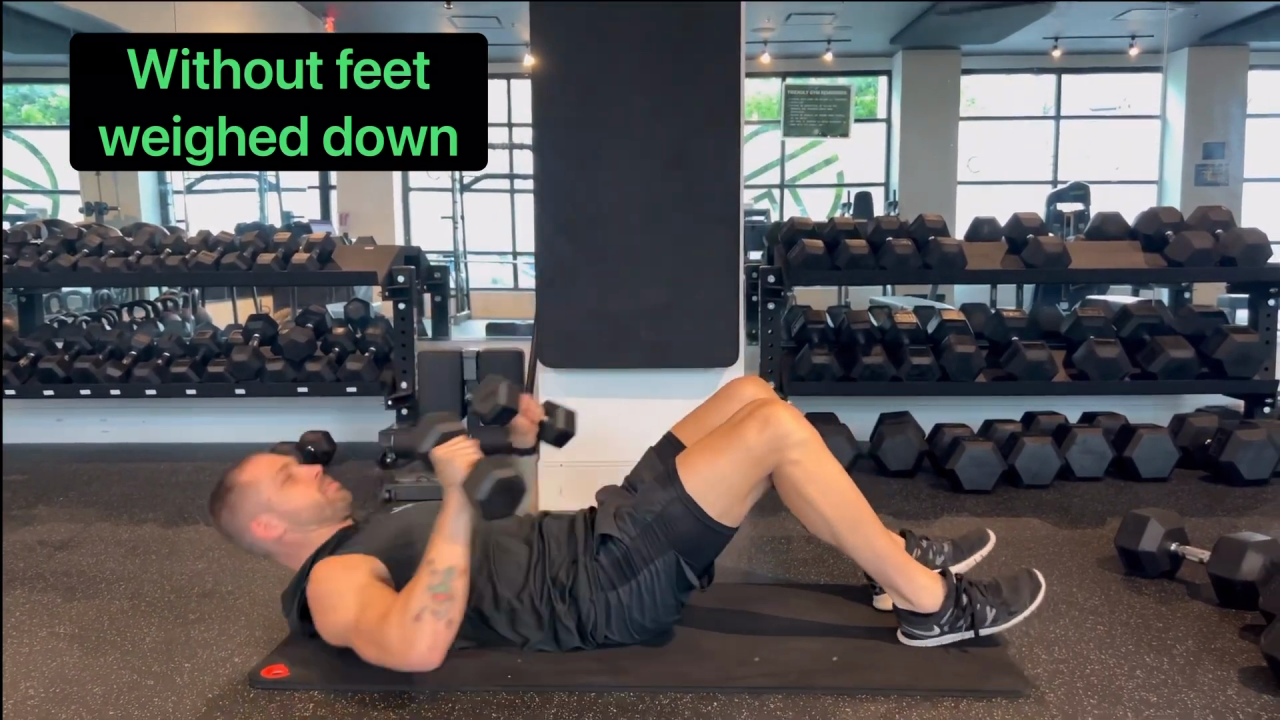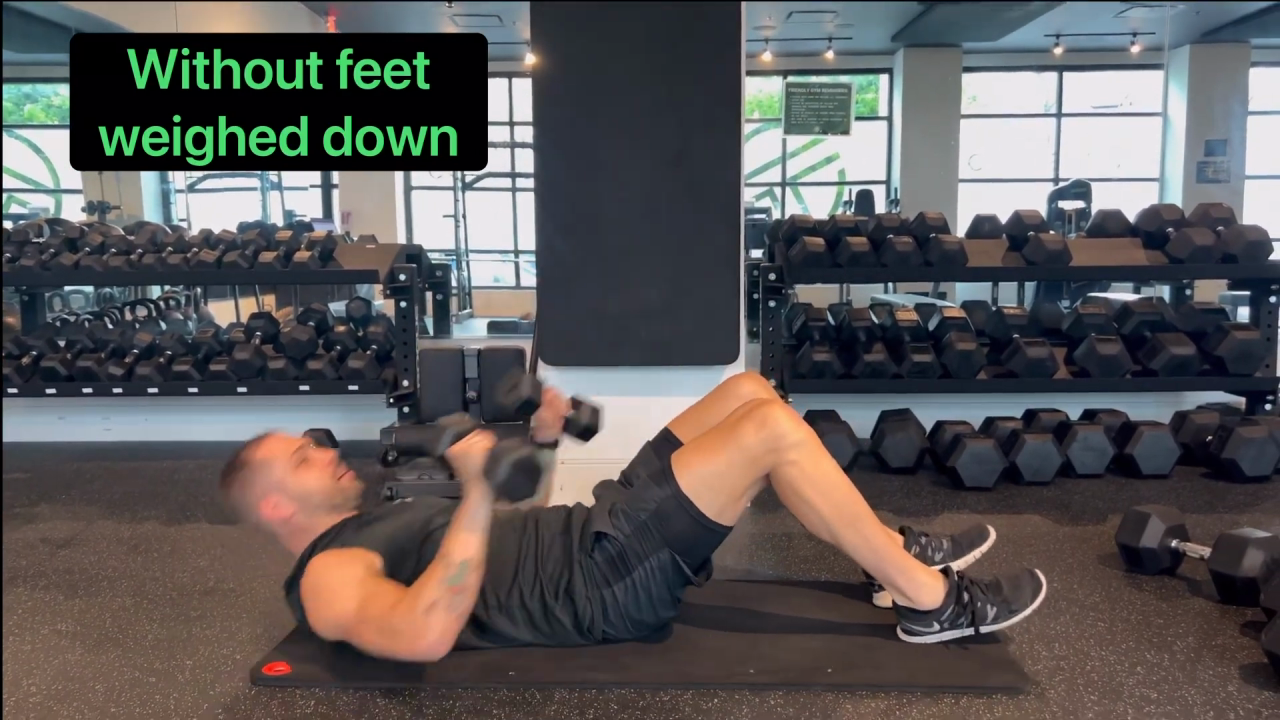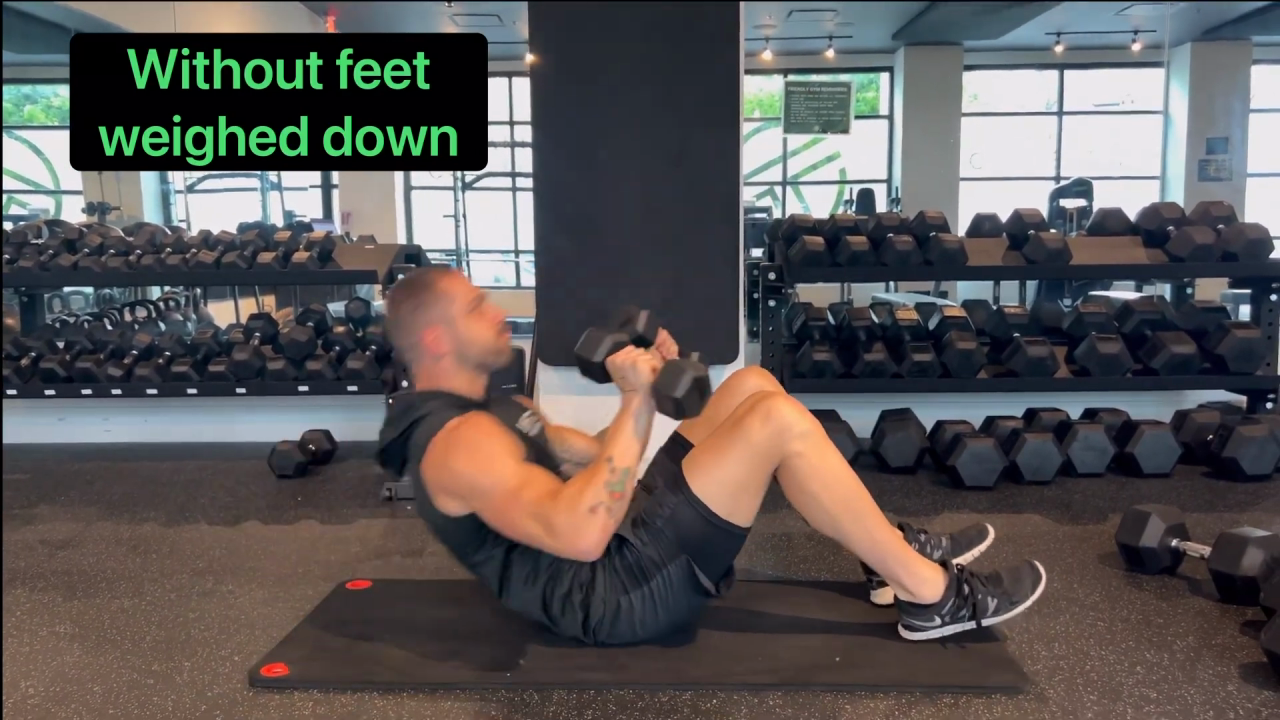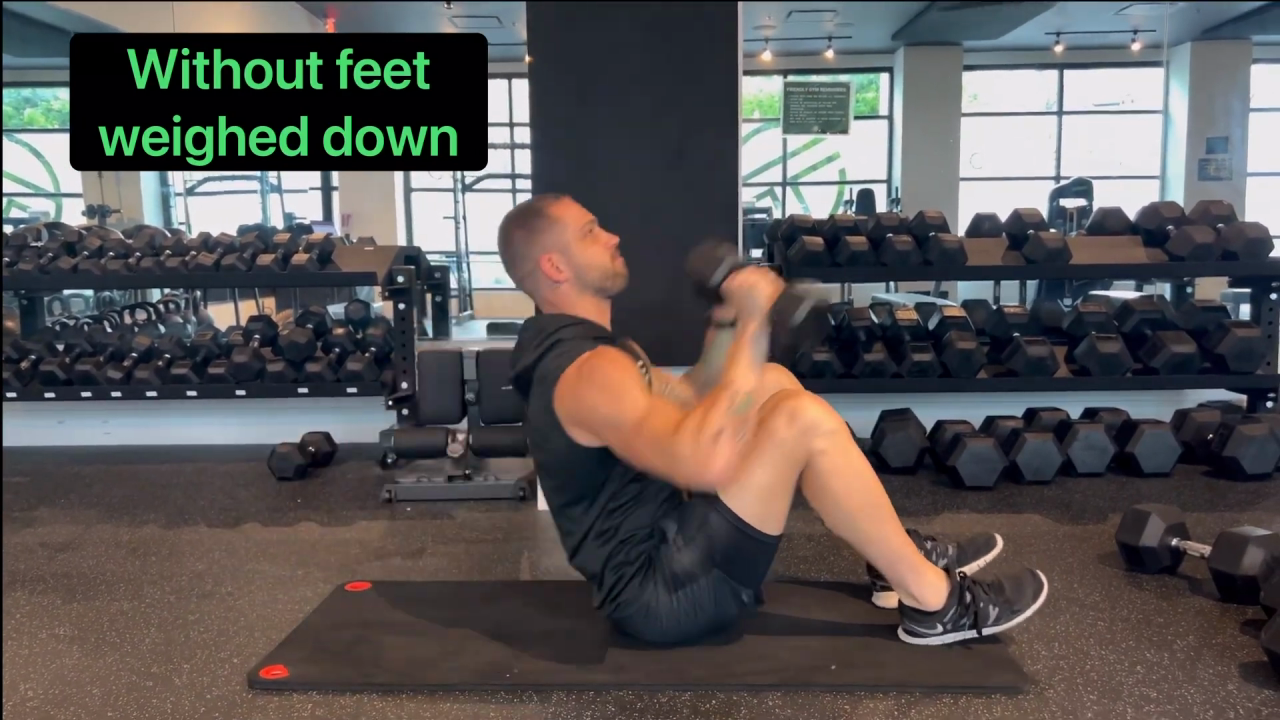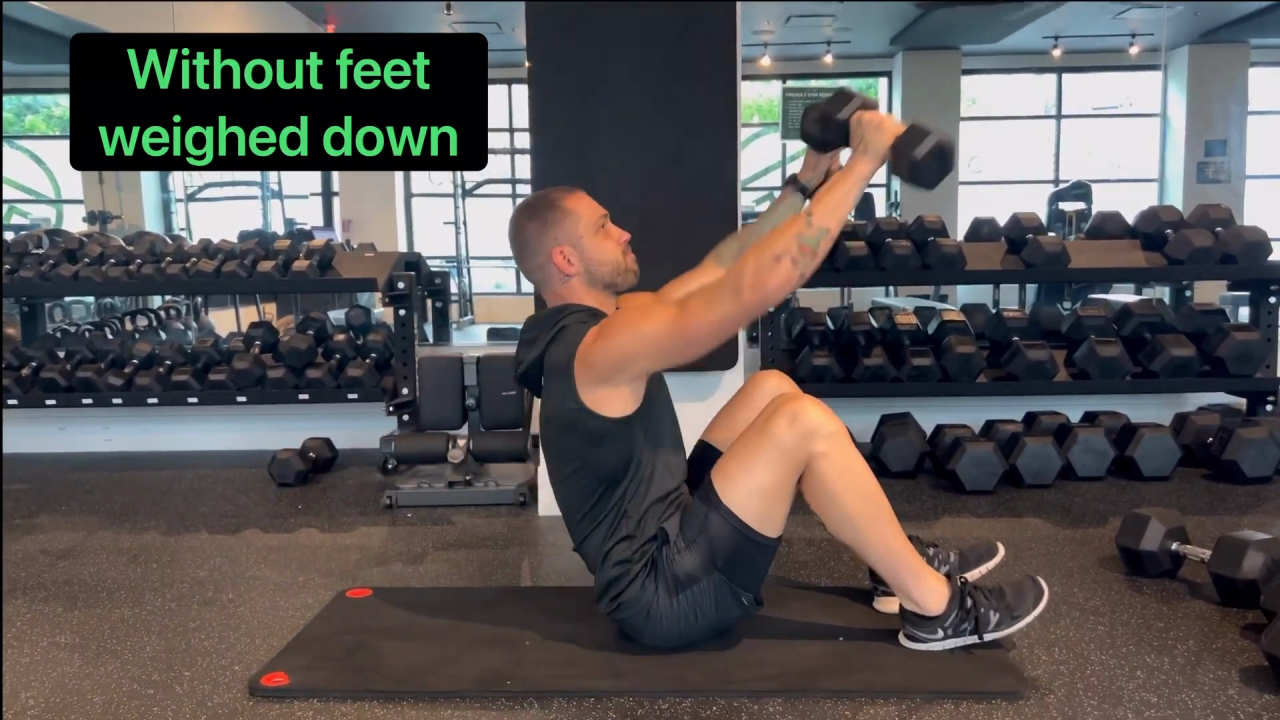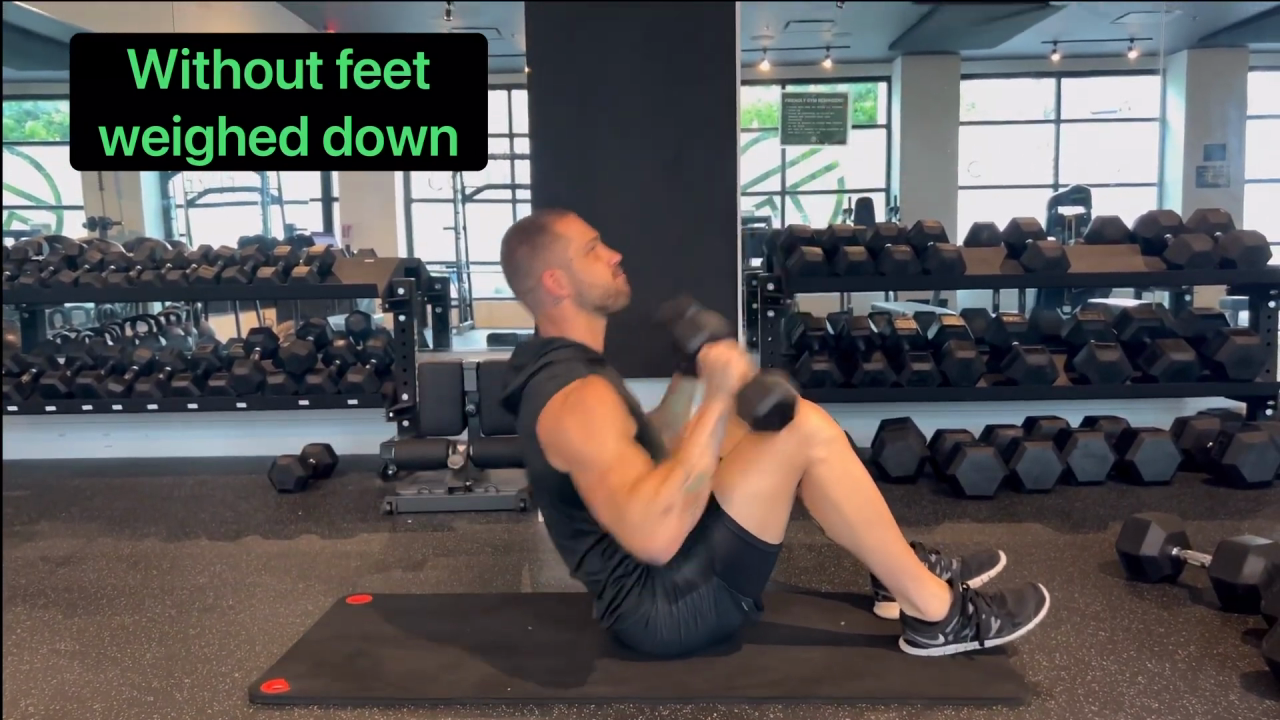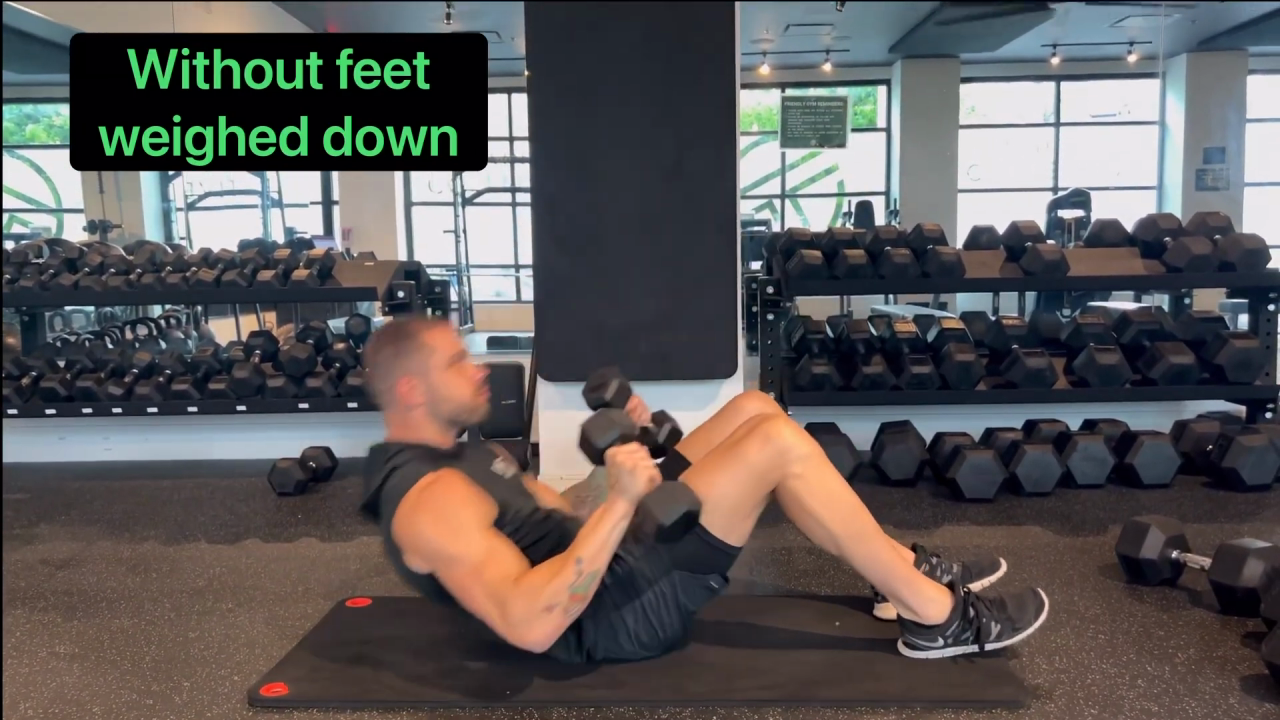
dt=0.3s
person 1, frame 1
left shoulder: (368, 541)
right shoulder: (334, 584)
right elbow: (419, 646)
left wrist: (517, 452)
right wrist: (455, 497)
left hip: (597, 538)
right hip: (611, 586)
left knee: (752, 394)
right knee: (777, 427)
left ankle: (897, 556)
right ankle: (933, 602)
person 1, frame 2
left shoulder: (372, 524)
right shoulder: (332, 578)
right elbow: (427, 634)
left wrist: (535, 443)
right wrist: (474, 493)
left hip: (597, 532)
right hip: (606, 585)
left knee: (749, 390)
right knee: (773, 428)
left ankle: (895, 550)
right ankle: (930, 599)
person 1, frame 3
left shoulder: (477, 412)
right shoulder: (457, 443)
left elbow: (588, 457)
right elbow: (579, 532)
left wrist: (641, 378)
right wrist: (638, 396)
left hip: (630, 538)
right hip: (622, 595)
left knee: (749, 387)
right knee: (778, 422)
left ankle: (896, 553)
right ankle: (934, 593)
person 1, frame 4
left shoulder: (585, 347)
right shoulder: (589, 372)
left elbow: (681, 412)
right elbow: (706, 460)
left wrist: (724, 324)
right wrist: (753, 321)
left hip: (665, 555)
right hip: (664, 594)
left knee: (776, 385)
right knee: (805, 420)
left ankle: (902, 559)
right ankle: (936, 603)
person 1, frame 5
left shoulder: (596, 319)
right shoulder: (607, 342)
left elbow: (725, 272)
right elbow: (767, 281)
left wrist: (801, 185)
right wrist: (865, 156)
left hip: (669, 549)
right hip: (663, 595)
left knee: (774, 392)
right knee: (806, 425)
left ankle: (898, 554)
right ankle: (935, 610)
person 1, frame 6
left shoulder: (569, 368)
right shoulder: (575, 399)
left elbow: (654, 443)
right elbow: (655, 533)
left wrist: (692, 376)
right wrist: (719, 396)
left hip: (663, 570)
right hip: (662, 606)
right knee: (805, 430)
left ankle: (903, 570)
right ankle: (937, 614)
person 1, frame 7
left shoulder: (453, 458)
right shoulder: (430, 504)
right elbow: (535, 624)
left wrist: (616, 443)
right wrist: (626, 495)
left hip: (618, 562)
right hip: (625, 611)
left knee: (756, 411)
right knee: (775, 441)
left ankle: (906, 571)
right ankle: (935, 615)
